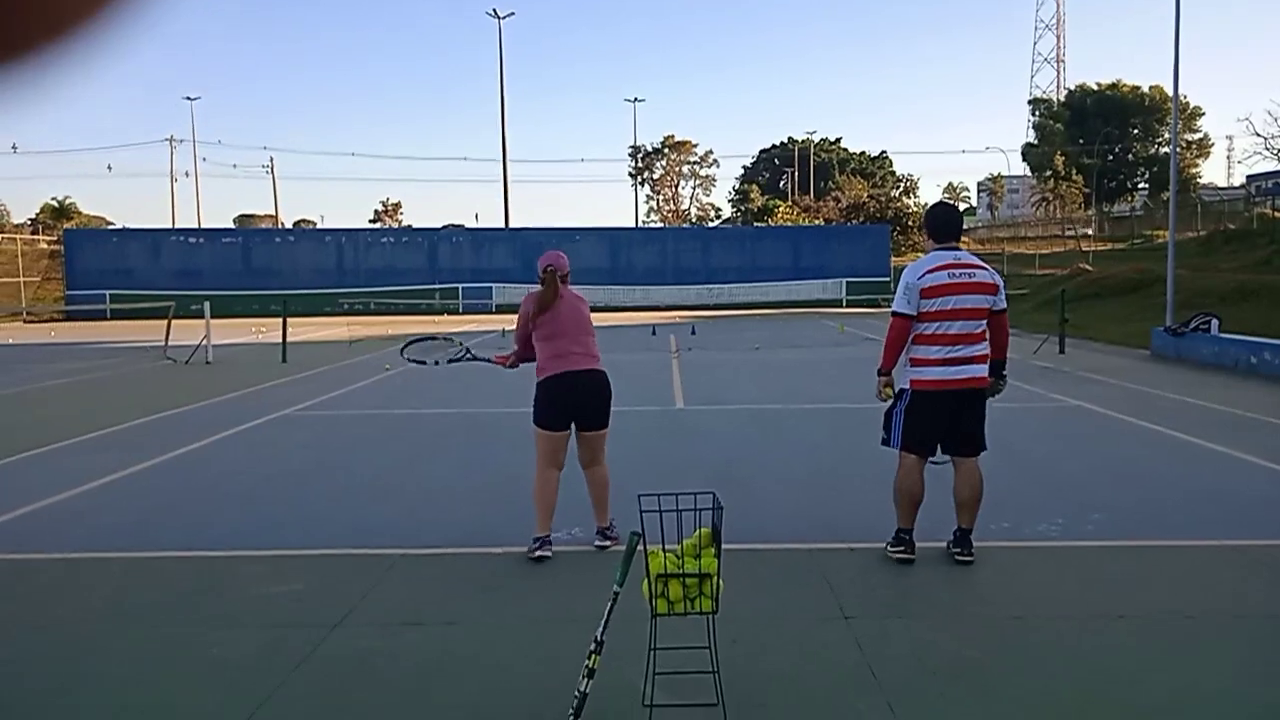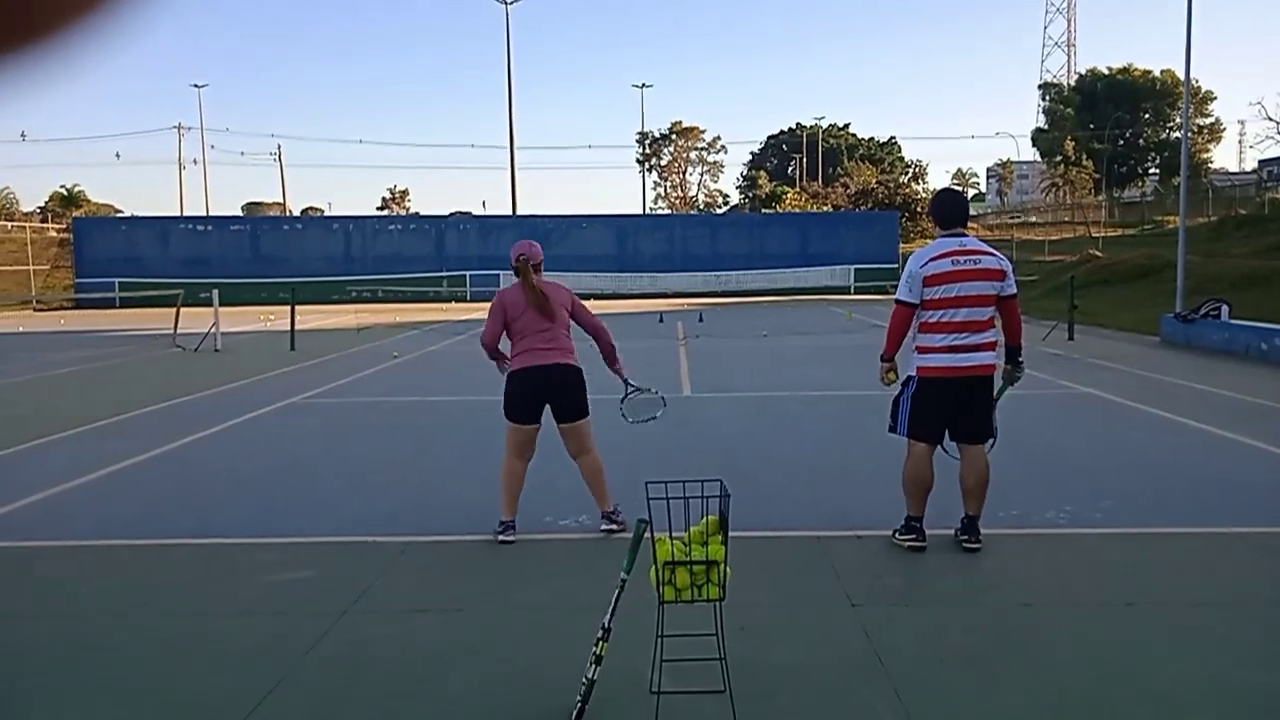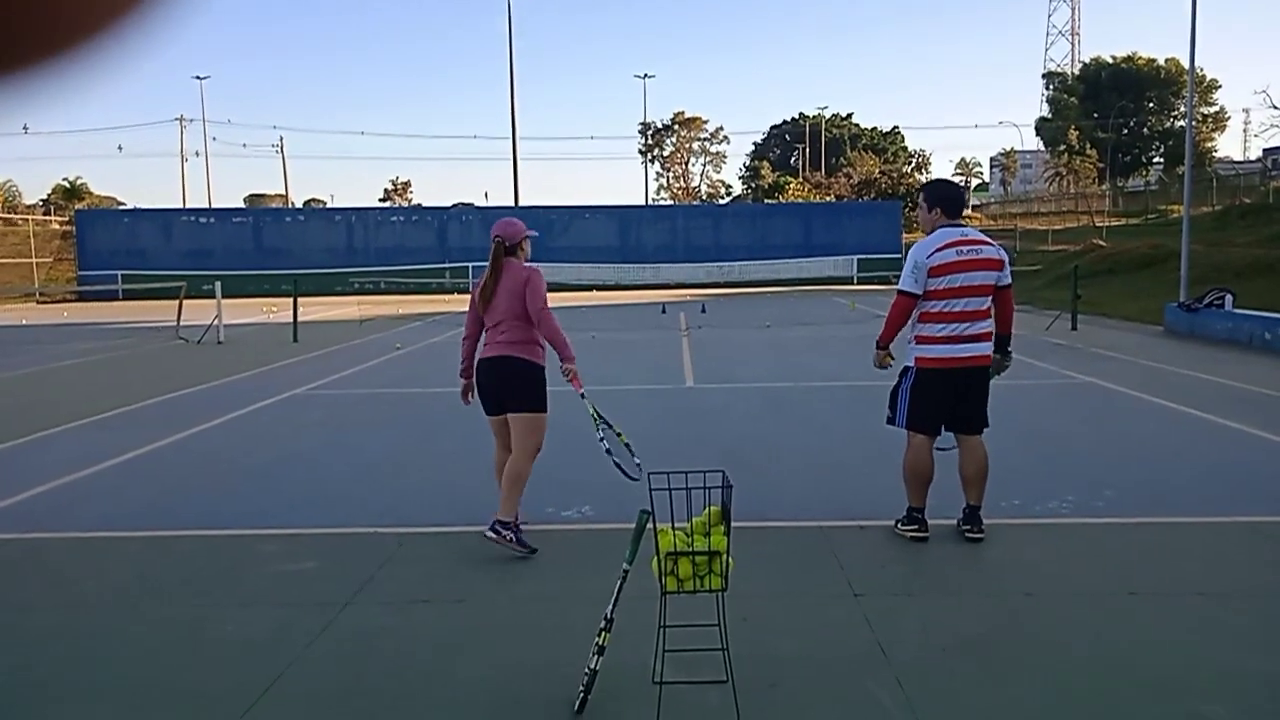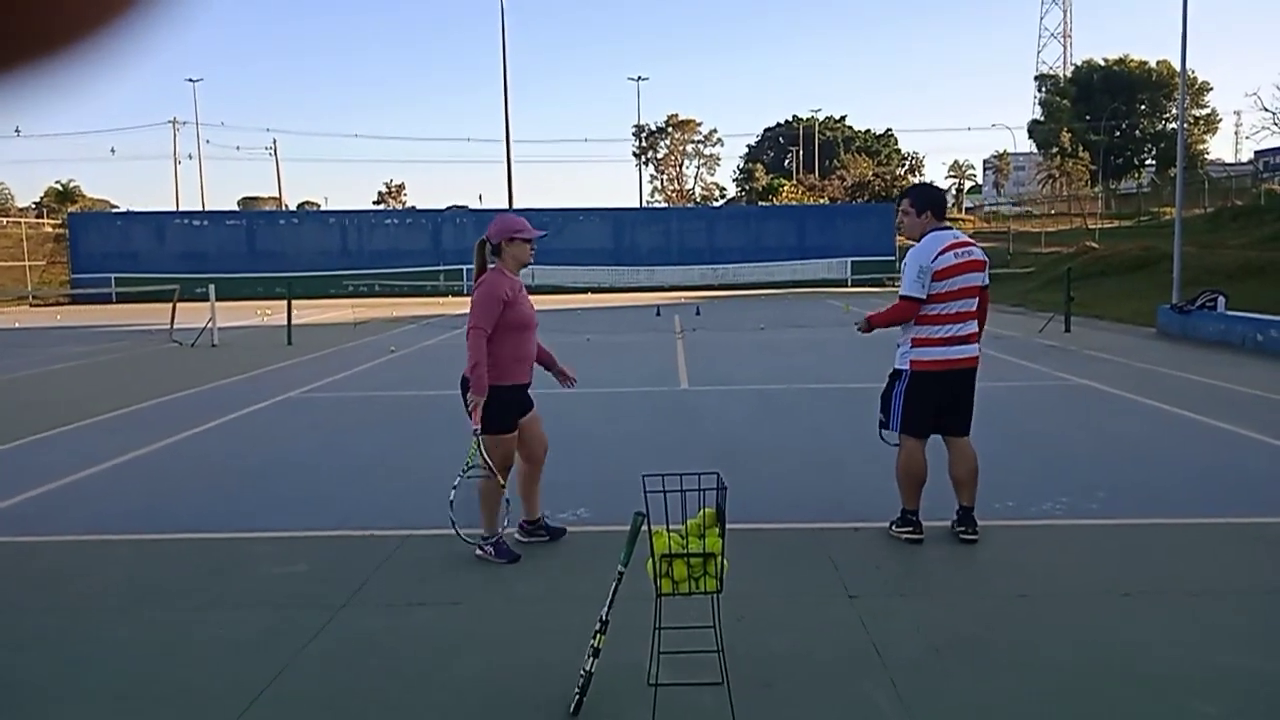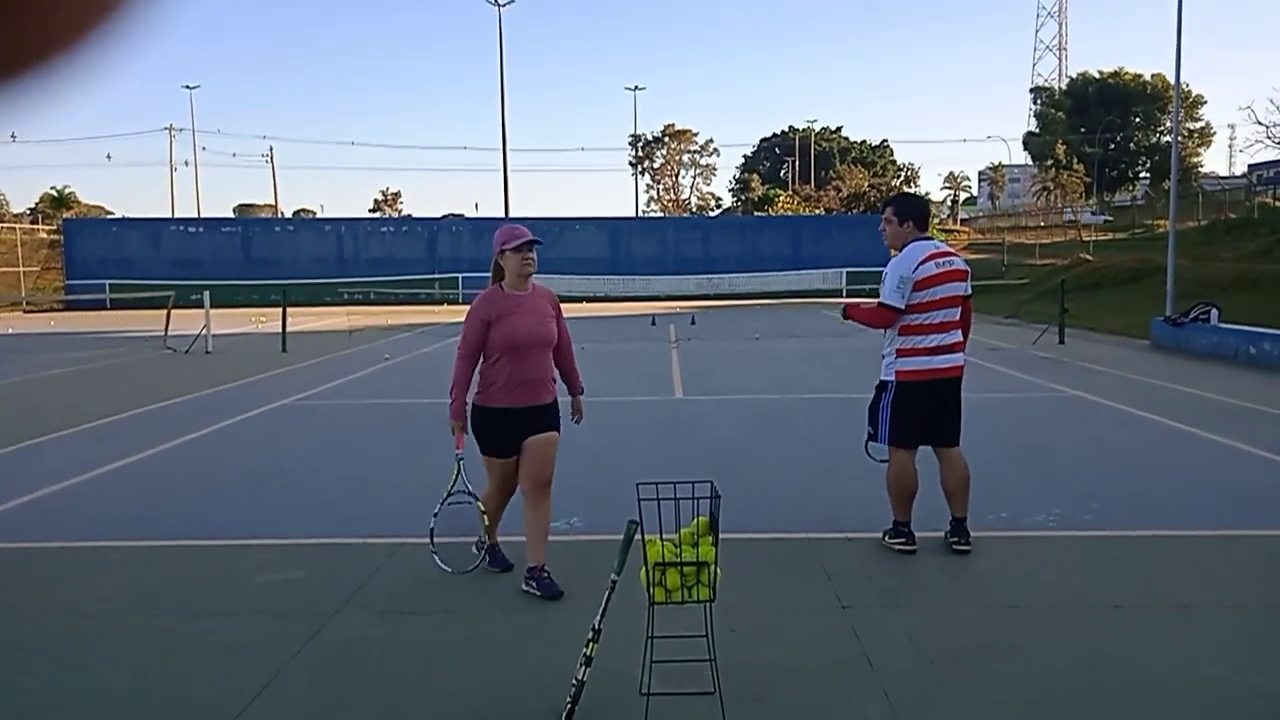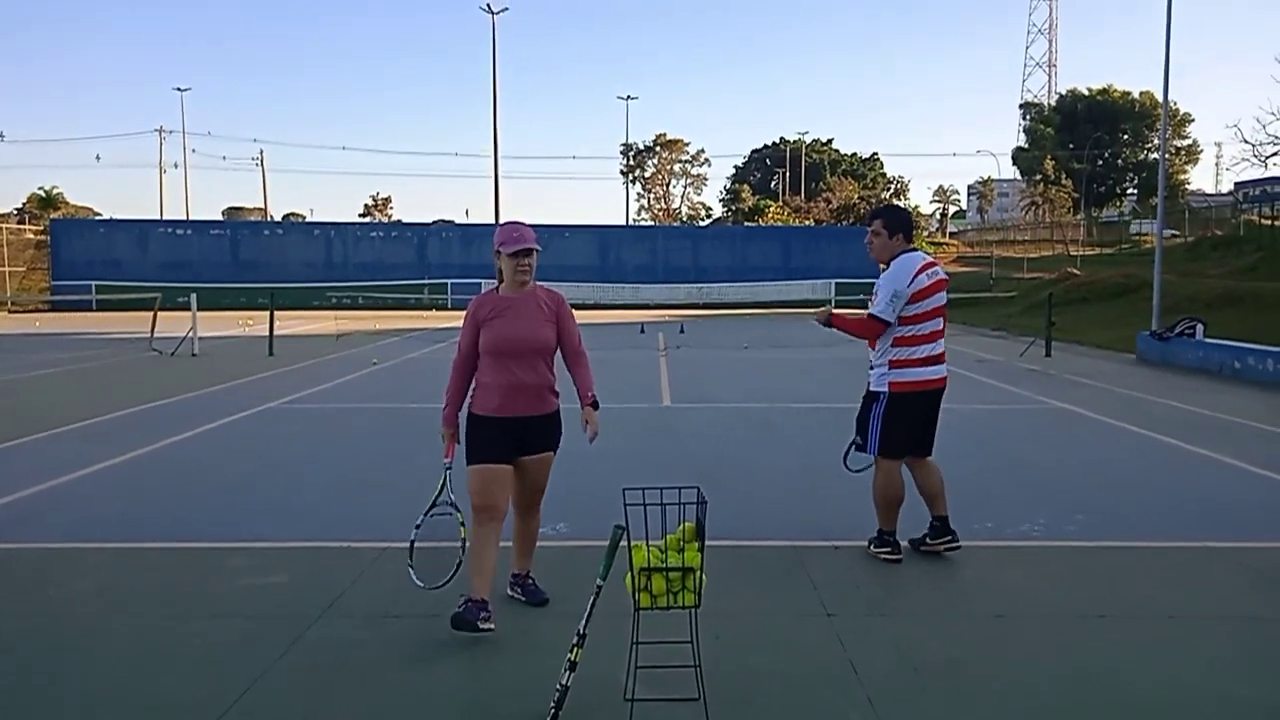
dt=0.5s
person 1, frame 1
left shoulder: (917, 272)
right shoulder: (988, 274)
left elbow: (900, 327)
right elbow: (999, 328)
left wrist: (885, 371)
right wrist: (996, 371)
left hip: (925, 384)
right hip: (972, 382)
left knee: (911, 459)
right knee: (967, 460)
left ankle: (904, 539)
right ankle: (963, 540)
person 1, frame 2
left shoulder: (922, 260)
right shoulder: (996, 260)
left elbow: (903, 315)
right elbow: (1011, 314)
left wrist: (888, 357)
right wrist: (1014, 357)
left hip: (932, 370)
right hip: (979, 369)
left knee: (920, 447)
right knee: (973, 447)
left ankle: (914, 526)
right ankle: (971, 527)
person 1, frame 3
left shoulder: (924, 250)
right shoulder: (993, 250)
left elbow: (904, 305)
right elbow: (1005, 303)
left wrist: (883, 344)
right wrist: (1002, 347)
left hip: (931, 361)
right hip: (977, 359)
left knee: (919, 437)
right knee: (971, 437)
left ankle: (915, 517)
right ankle: (973, 517)
person 1, frame 4
left shoulder: (921, 254)
right shoulder: (975, 251)
left elbow: (907, 310)
right elbow: (981, 304)
left wrist: (871, 322)
left hip: (922, 363)
right hip: (963, 360)
left knee: (911, 439)
right knee: (959, 438)
left ankle: (909, 519)
right ankle: (966, 517)
person 1, frame 5
left shoulder: (903, 264)
right shoulder: (956, 260)
left elbow: (884, 317)
right elbow: (964, 315)
left wrist: (851, 311)
left hip: (906, 374)
right hip: (949, 370)
left knee: (901, 451)
right knee: (949, 449)
left ankle: (901, 530)
right ankle: (960, 529)
person 1, frame 6
left shoulder: (895, 276)
right shoulder: (932, 268)
left elbow: (872, 328)
left wrist: (831, 319)
left hip: (896, 385)
right hip: (930, 380)
left knee: (886, 460)
right knee: (918, 458)
left ankle: (886, 539)
right ankle: (942, 529)
person 2, frame 1
left shoulder: (534, 300)
right shoulder: (580, 302)
left elbow: (523, 342)
right wrist: (520, 356)
left hip: (556, 384)
right hip: (595, 381)
left knee: (548, 466)
right knee: (594, 462)
left ankle: (542, 538)
right ankle: (604, 529)
person 2, frame 2
left shoulder: (504, 297)
right shoulder: (562, 292)
left elbow: (488, 341)
right elbow: (596, 328)
left wrist: (499, 358)
right wrist: (612, 360)
left hip: (524, 379)
right hip: (565, 374)
left knee: (516, 455)
right knee: (584, 451)
left ankle: (506, 523)
right ankle: (609, 513)
person 2, frame 3
left shoulder: (487, 282)
right shoulder: (530, 275)
left elbow: (471, 333)
right elbow: (543, 317)
left wrist: (467, 374)
right wrist: (567, 356)
left hip: (489, 367)
right hip: (522, 368)
left knee: (507, 448)
right knee: (527, 449)
left ankle: (508, 513)
right ankle: (504, 524)
person 2, frame 4
left shoulder: (513, 283)
right shoulder: (494, 284)
right elbow: (476, 335)
left wrist: (553, 364)
right wrist: (478, 386)
left hip: (513, 388)
right hip: (492, 391)
left knee: (536, 453)
right knee: (498, 466)
left ankle: (531, 523)
right ankle: (489, 540)
person 2, frame 5
left shoulder: (549, 299)
right shoulder: (486, 304)
left elbow: (563, 349)
right elbow: (466, 358)
left wrist: (575, 390)
right wrist: (457, 409)
left hip: (542, 409)
right hip: (495, 412)
left knee: (539, 487)
right knee: (502, 487)
left ankle: (536, 571)
right ankle: (488, 542)
person 2, frame 6
left shoulder: (554, 302)
right shoulder: (481, 306)
left elbow: (575, 355)
right elbow: (464, 363)
left wrist: (588, 402)
right wrist: (449, 415)
left hip: (541, 420)
right hip: (487, 422)
left knee: (529, 505)
right knee: (486, 511)
left ankle: (521, 577)
right ankle: (477, 603)
